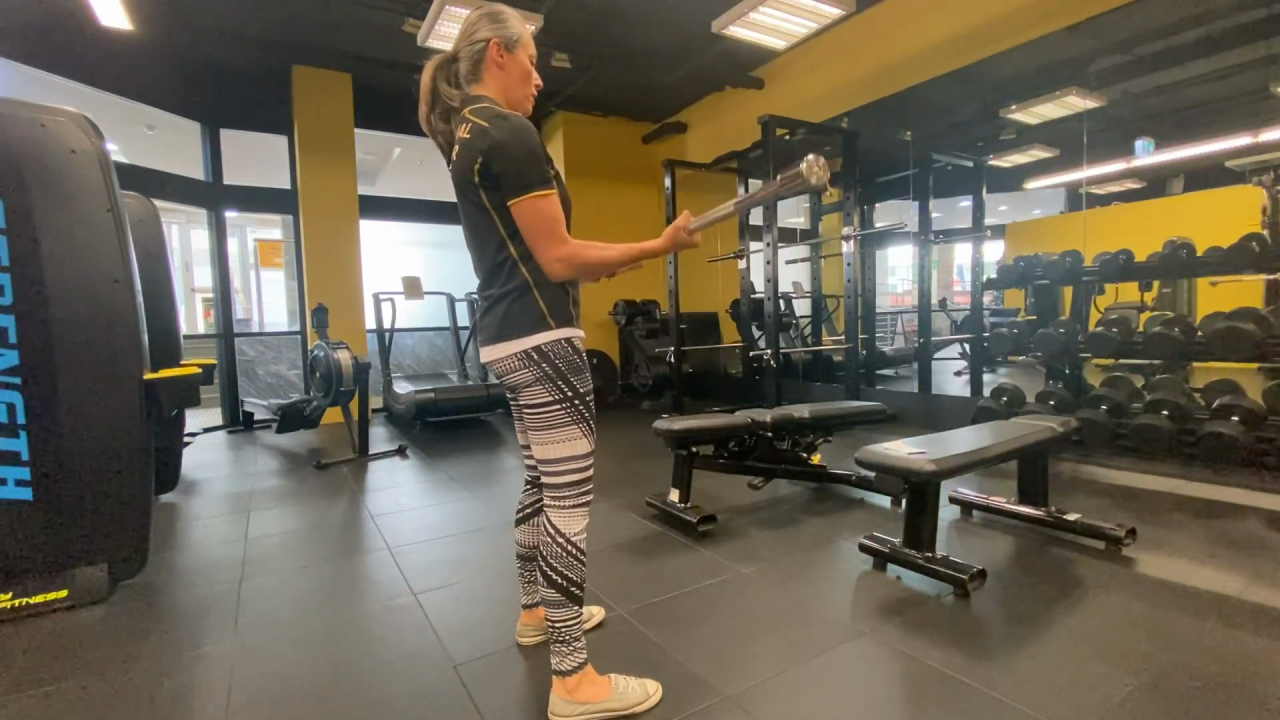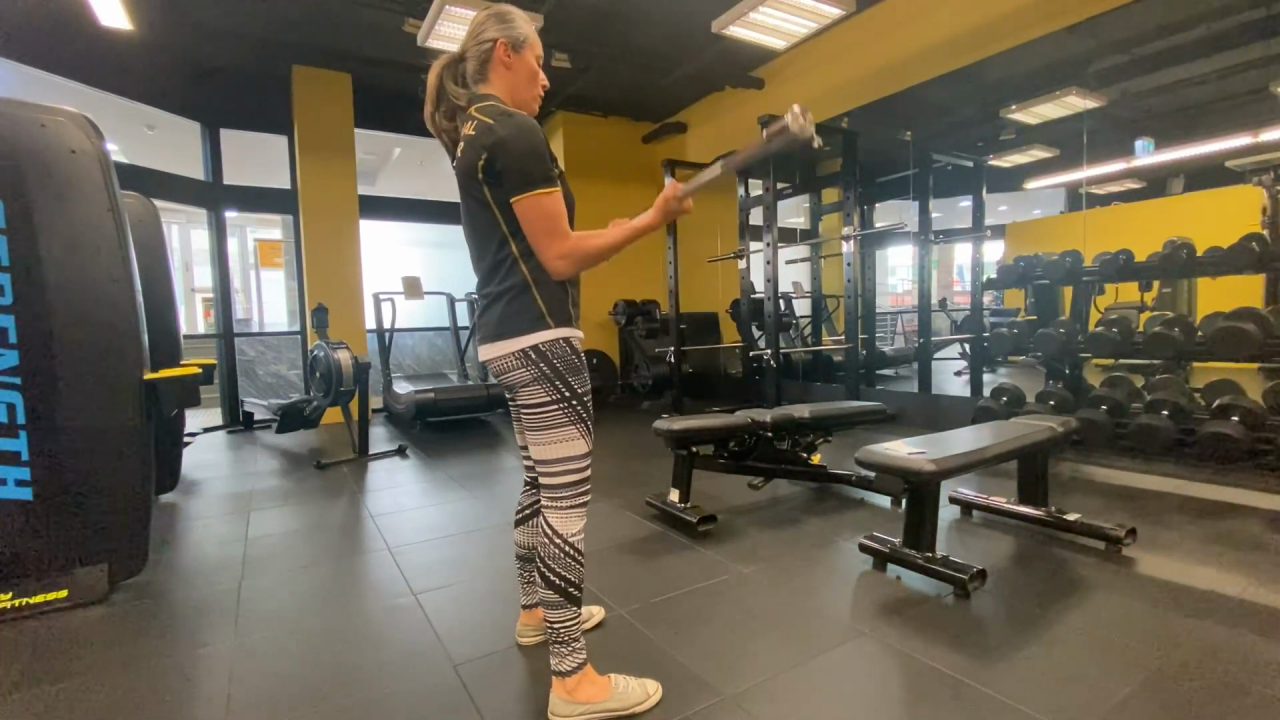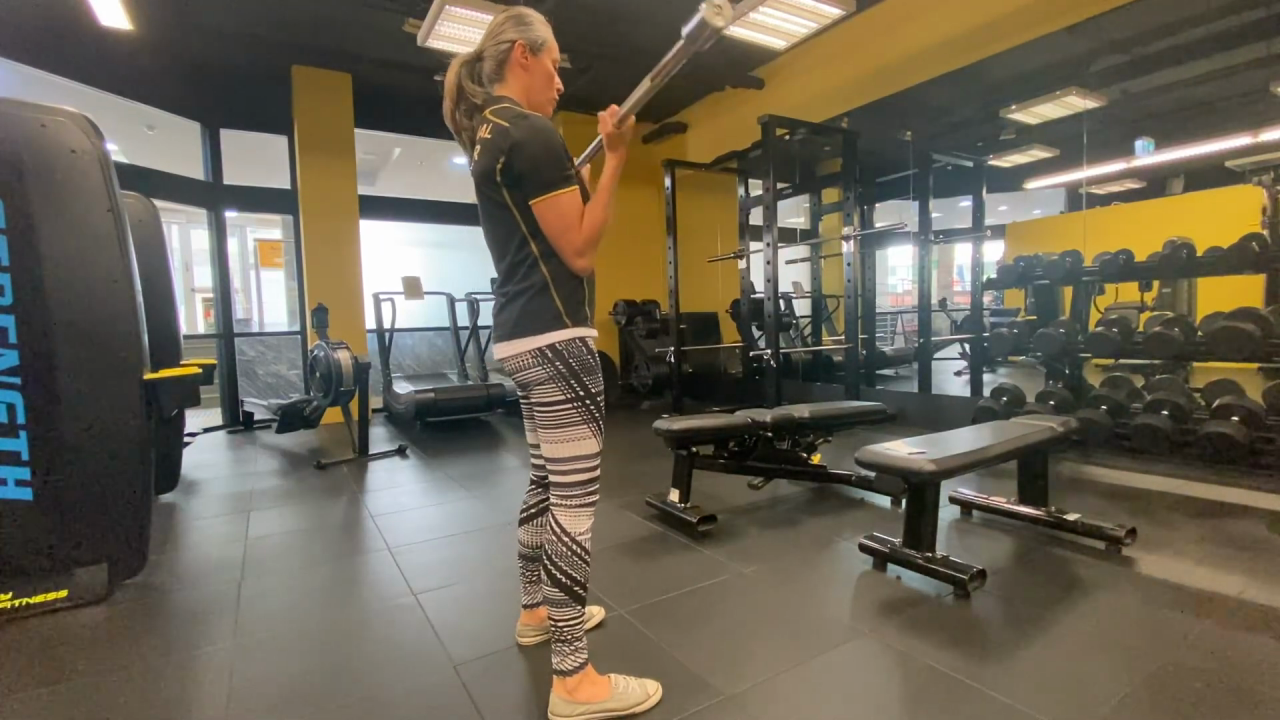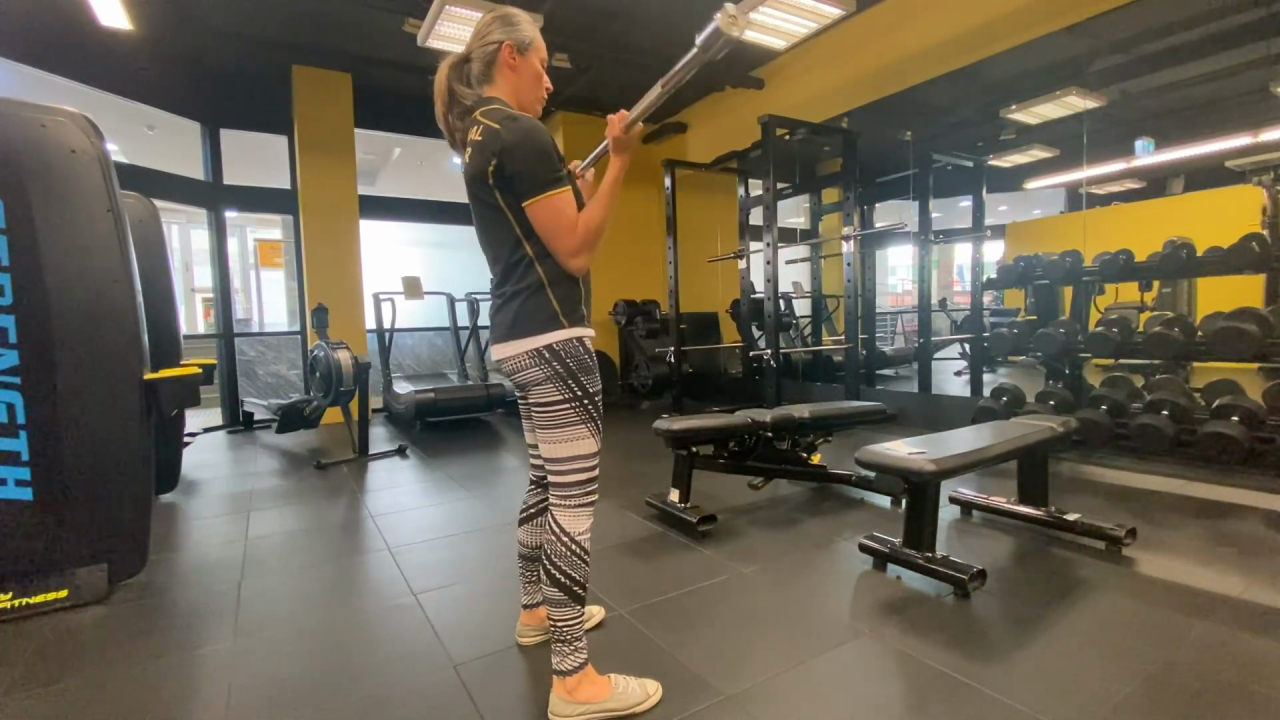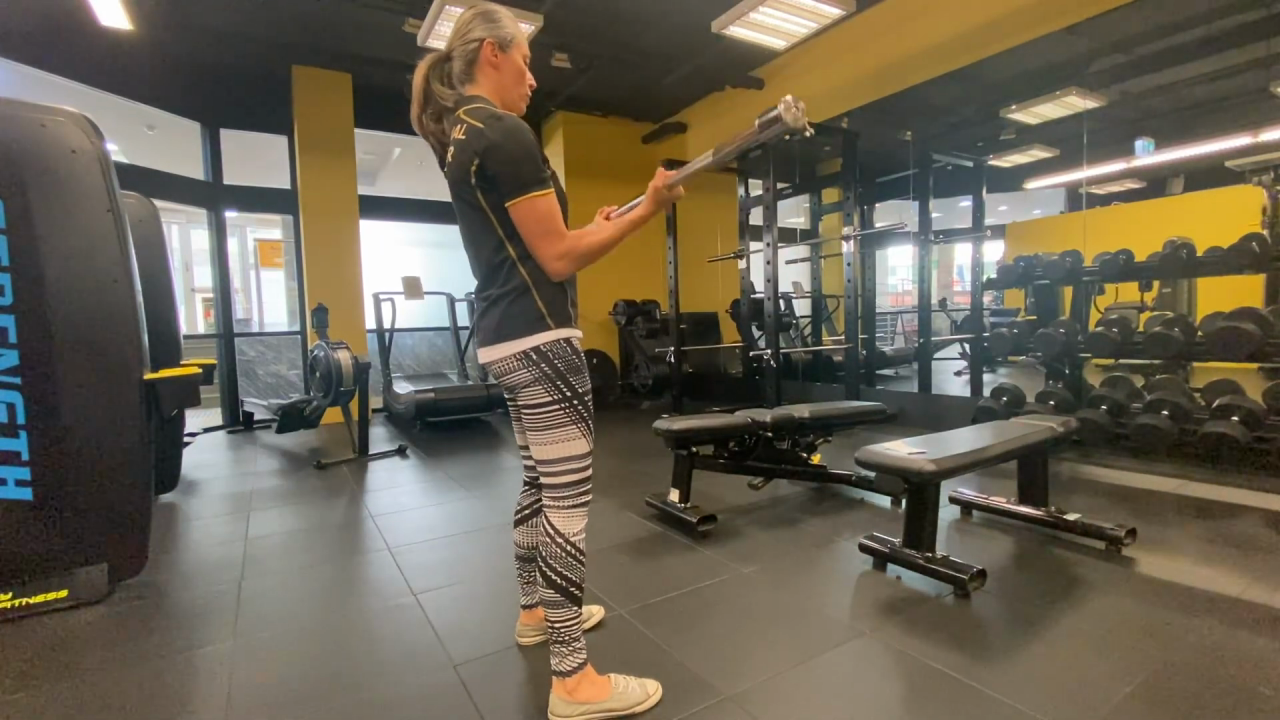
dt=0.3s
person 1, frame 1
left shoulder: (467, 136)
right shoulder: (510, 134)
right elbow: (557, 259)
left wrist: (610, 257)
right wrist: (655, 245)
left hip: (508, 335)
right hip: (540, 338)
left knee: (541, 482)
right knee: (568, 497)
left ankle: (536, 611)
person 1, frame 2
left shoulder: (472, 135)
right shoulder: (516, 132)
right elbow: (558, 258)
left wrist: (587, 233)
right wrist: (650, 220)
left hip: (506, 335)
right hip: (539, 338)
left knee: (540, 481)
right knee: (566, 496)
left ankle: (535, 611)
person 1, frame 3
left shoulder: (489, 135)
right shoulder: (532, 133)
right elbow: (580, 253)
left wrist: (577, 188)
right wrist: (616, 163)
left hip: (521, 333)
right hip: (553, 336)
left knee: (546, 479)
right knee: (575, 495)
left ankle: (537, 609)
person 1, frame 4
left shoulder: (479, 136)
right shoulder: (521, 135)
right elbow: (575, 254)
left wrist: (576, 194)
right wrist: (619, 164)
left hip: (517, 334)
right hip: (551, 337)
left knee: (546, 480)
right knee: (574, 496)
left ankle: (536, 609)
person 1, frame 5
left shoulder: (461, 136)
right shoulder: (506, 135)
right elbow: (558, 257)
left wrist: (591, 228)
right wrist: (645, 210)
left hip: (505, 336)
right hip: (538, 339)
left knee: (539, 481)
right knee: (568, 496)
left ankle: (535, 610)
